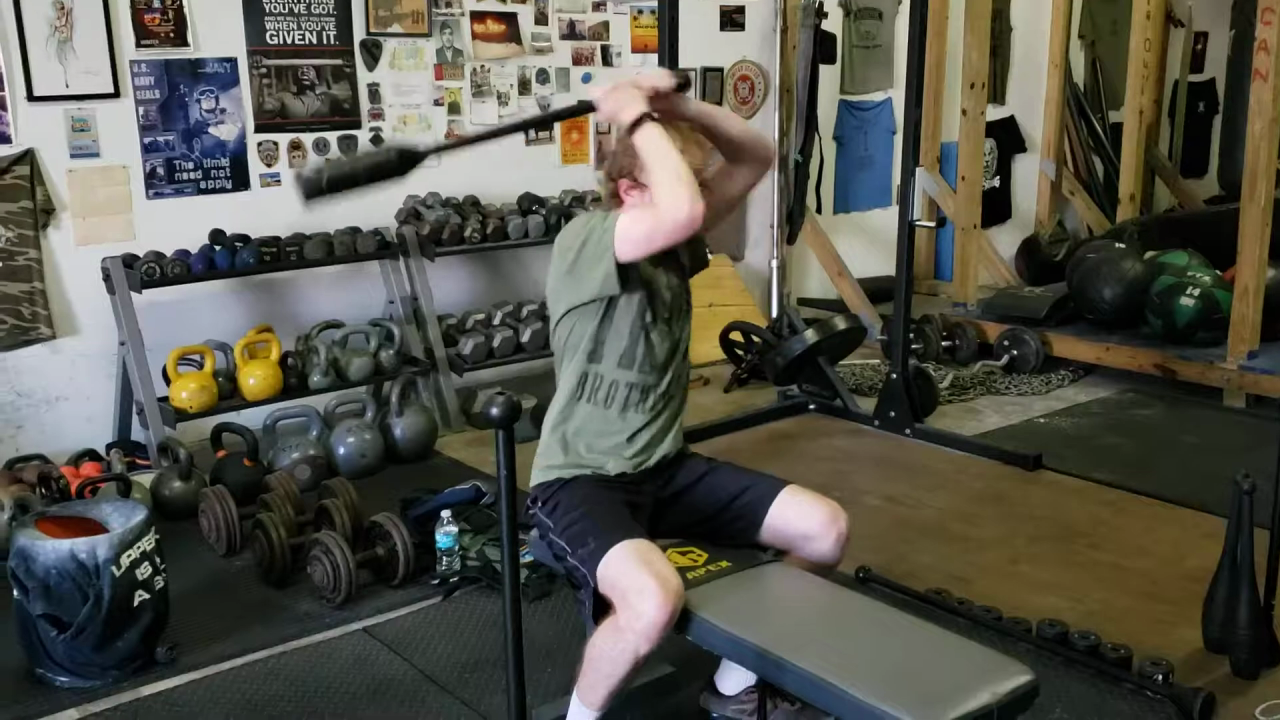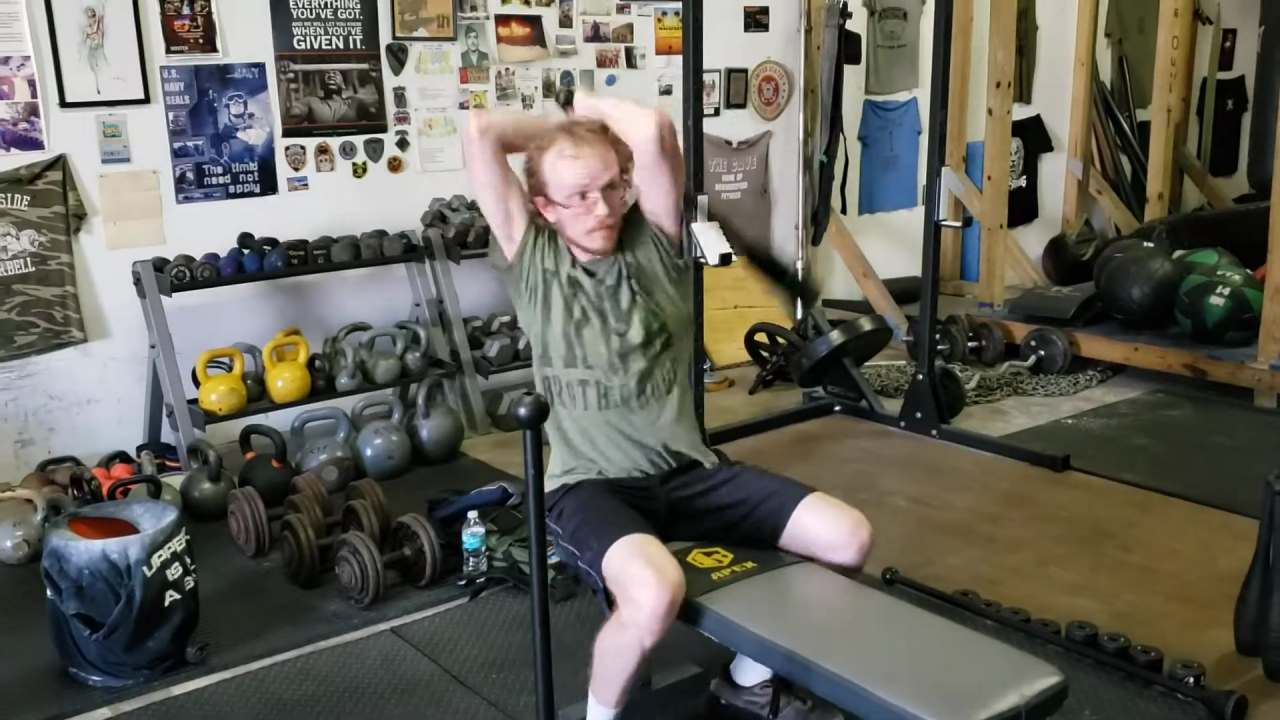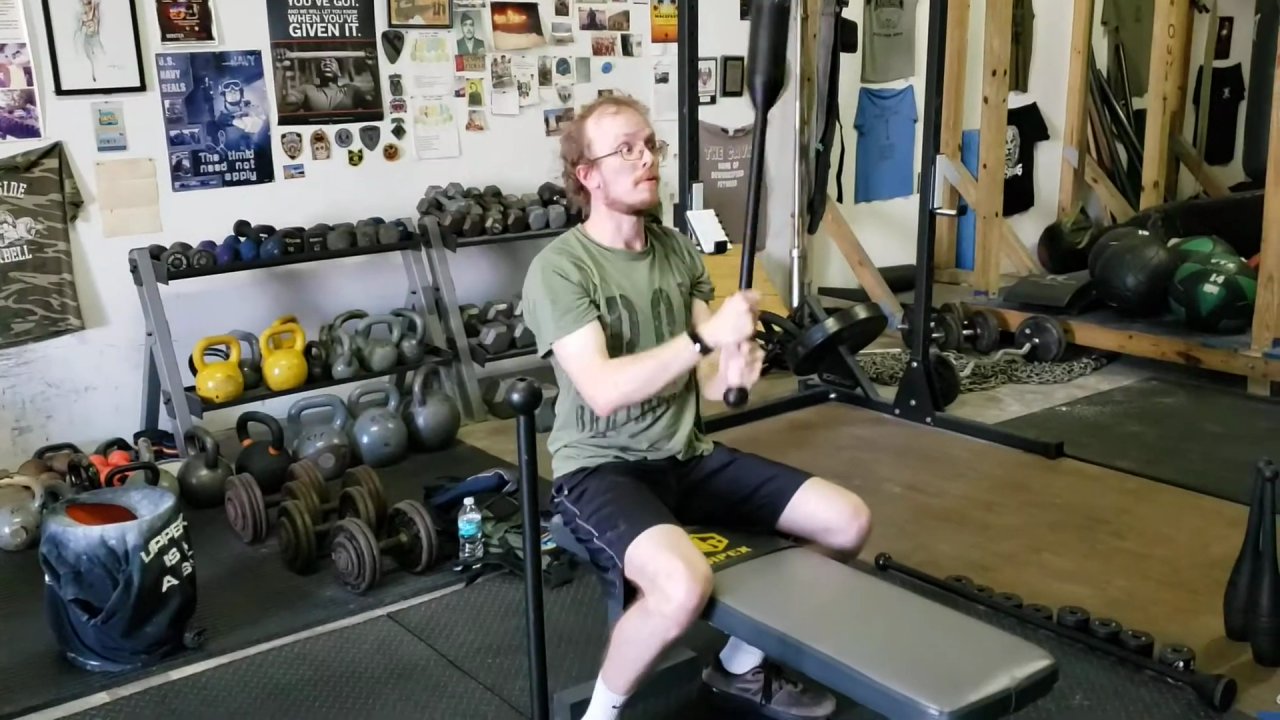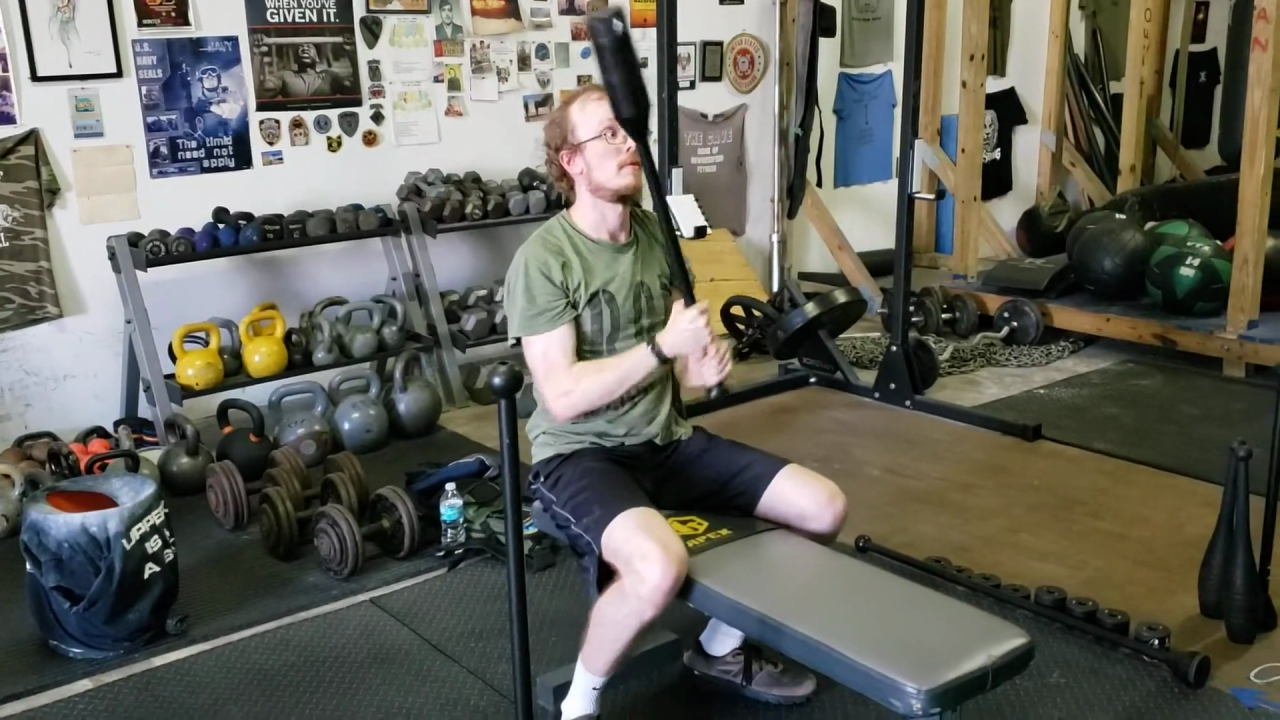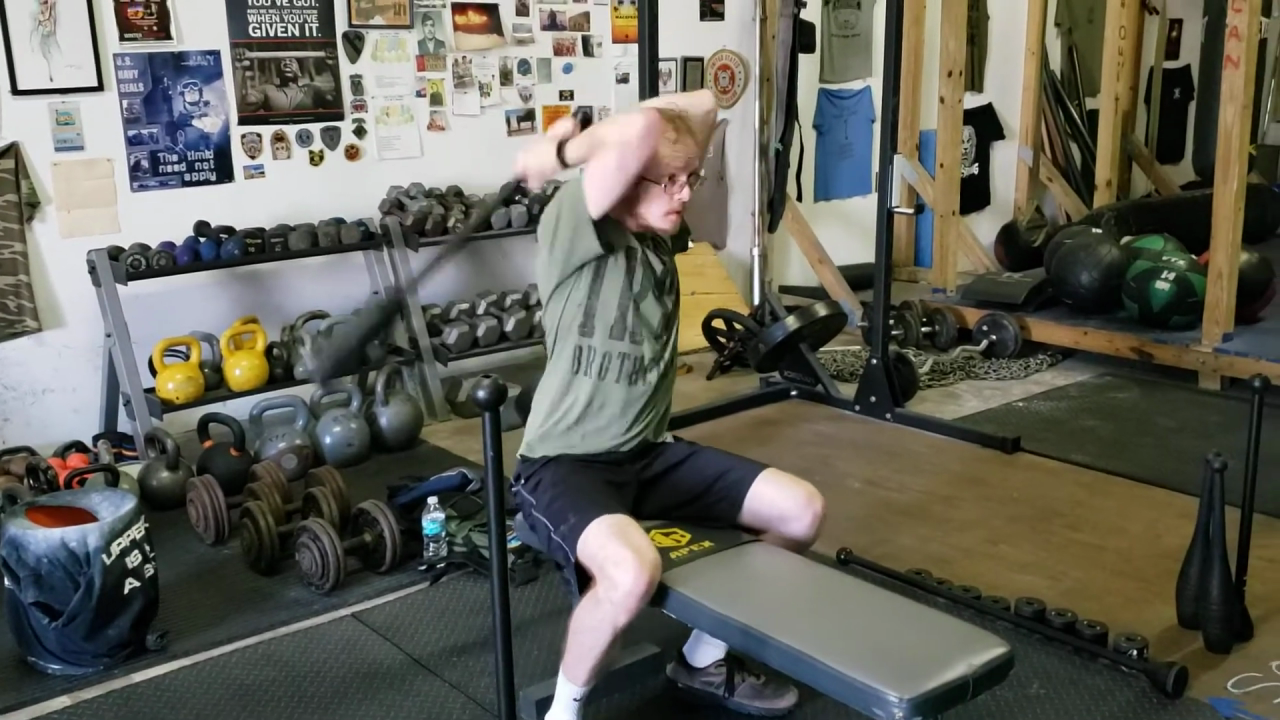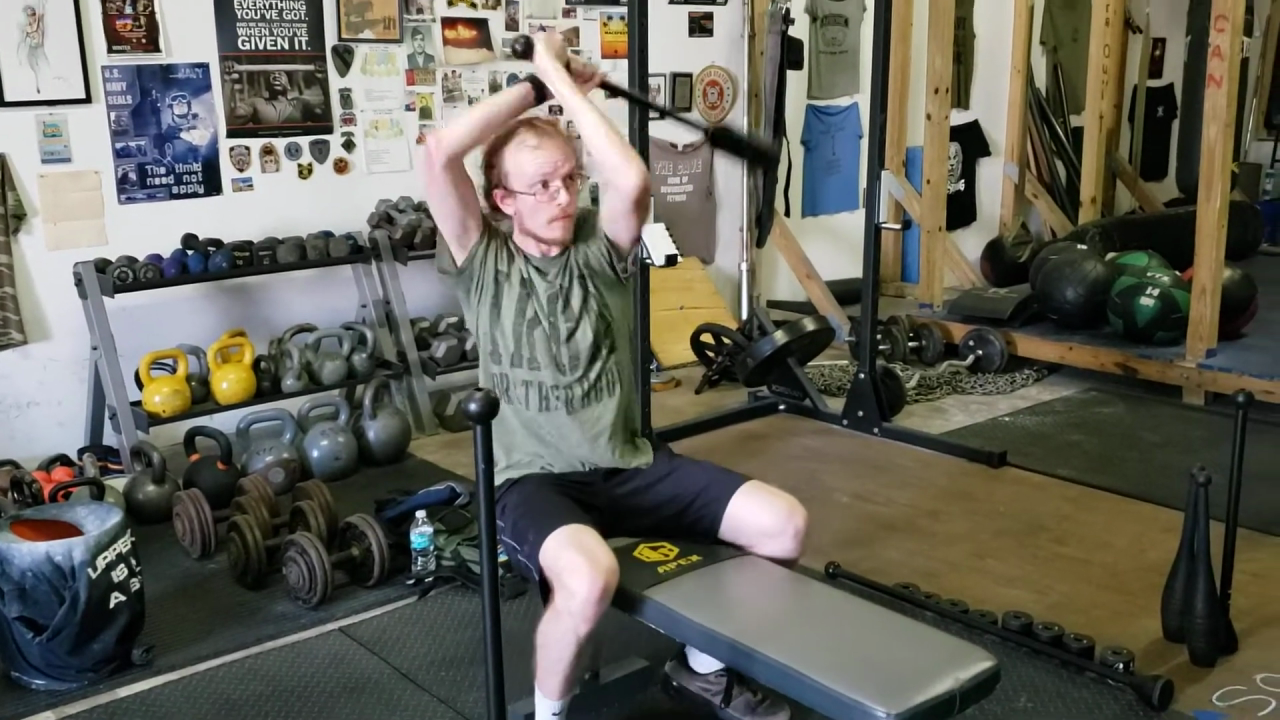
dt=0.5s
person 1, frame 1
left shoulder: (670, 239)
right shoulder: (586, 239)
left elbow: (758, 157)
right elbow: (683, 211)
left wrist: (677, 104)
right wrist: (644, 122)
left hip: (665, 467)
right hip: (580, 480)
left knee: (826, 528)
right knee: (653, 600)
person 1, frame 2
left shoulder: (651, 240)
right shoulder: (531, 260)
left elbow: (653, 125)
right elbow: (478, 133)
left wrist: (601, 108)
right wrist: (576, 120)
left hip: (690, 469)
right hip: (591, 485)
left knee: (850, 537)
right knee: (656, 594)
person 1, frame 3
left shoulder: (678, 249)
right shoulder: (559, 267)
left elbow: (704, 379)
right elbow: (605, 390)
left wrist: (732, 367)
right wrist: (704, 337)
left hip: (687, 456)
right hip: (601, 469)
left knee: (847, 521)
right knee: (683, 584)
left ankle: (742, 664)
person 1, frame 4
left shoulder: (657, 234)
right shoulder: (543, 259)
right elbow: (563, 397)
left wrist: (701, 362)
right wrist: (662, 346)
left hip: (663, 440)
right hip: (577, 455)
left knee: (823, 507)
right knee: (657, 566)
left ankle: (720, 648)
person 1, frame 5
left shoulder: (650, 219)
right shoulder: (575, 218)
left elbow: (698, 108)
right elbow: (641, 130)
left wrist: (572, 135)
right wrist: (573, 147)
left hip: (648, 451)
right hip: (565, 460)
left knee: (802, 510)
right knee: (631, 572)
left ankle: (705, 657)
person 1, frame 6
left shoulder: (600, 242)
right shoulder: (481, 256)
left elbow: (631, 184)
right elbow: (437, 152)
left wrist: (569, 89)
right wrist: (532, 89)
left hip: (633, 465)
right hip: (536, 481)
left knee: (785, 527)
right knee: (588, 580)
left ankle: (705, 664)
